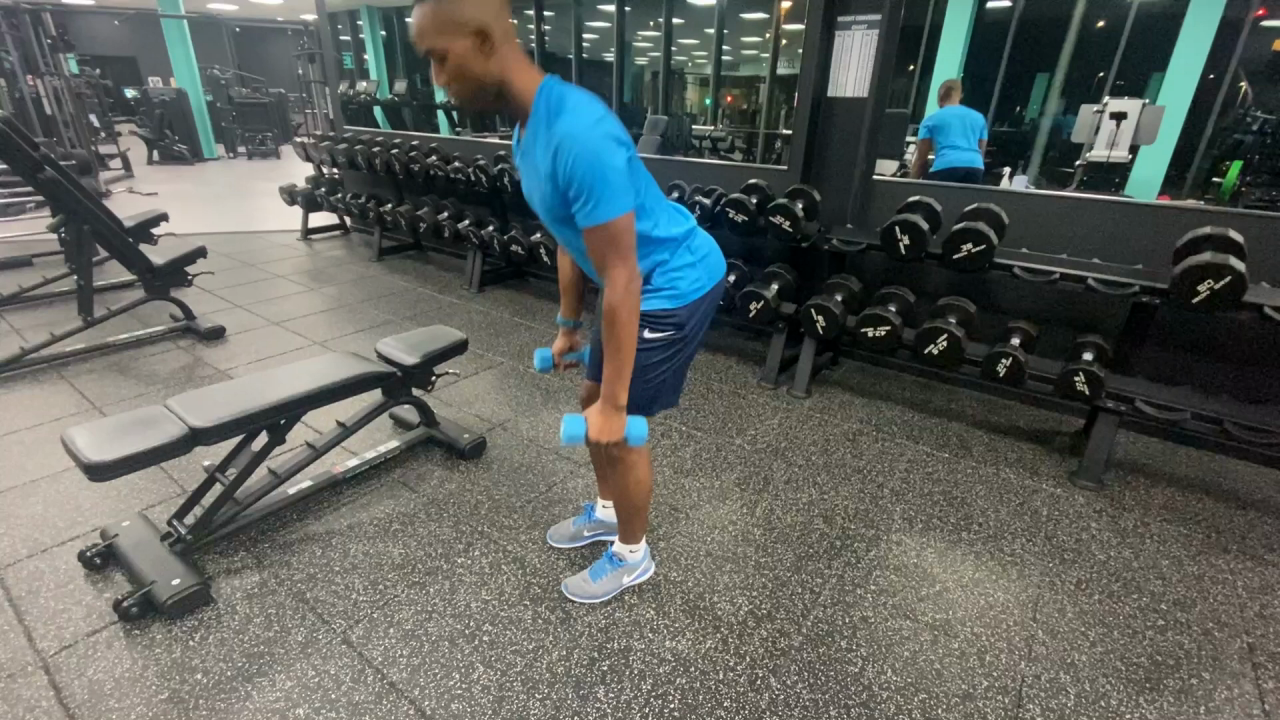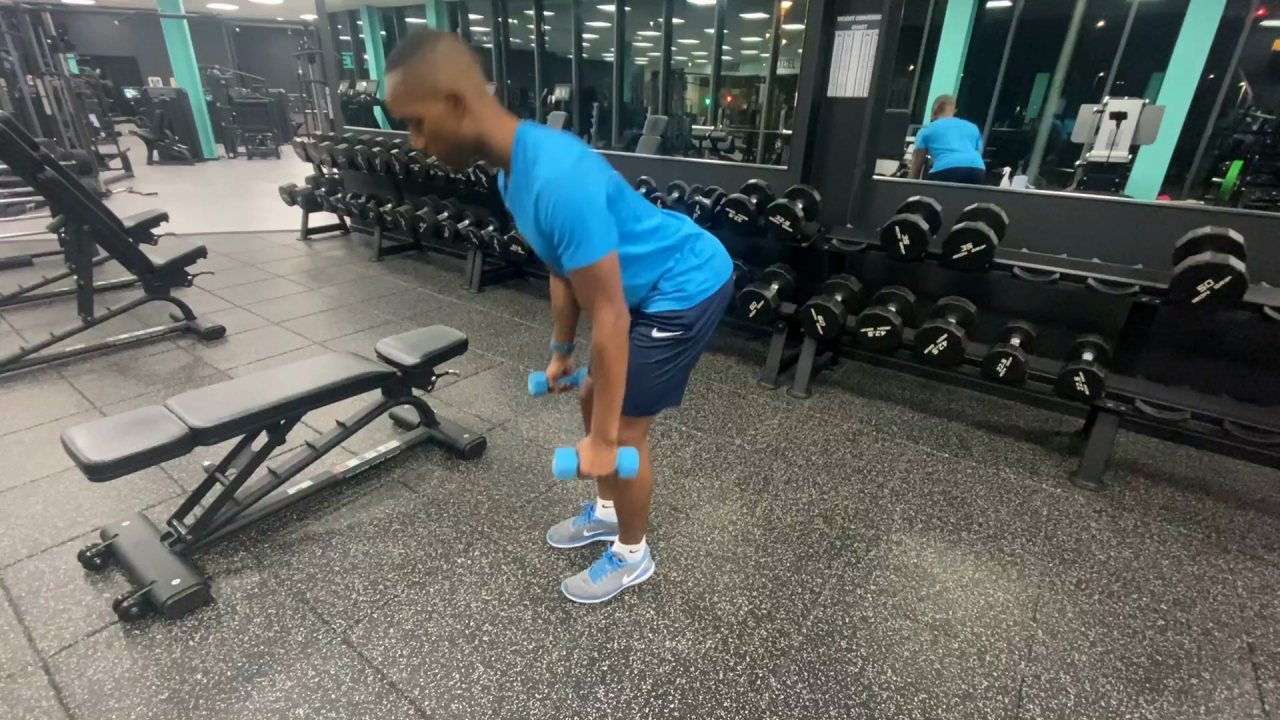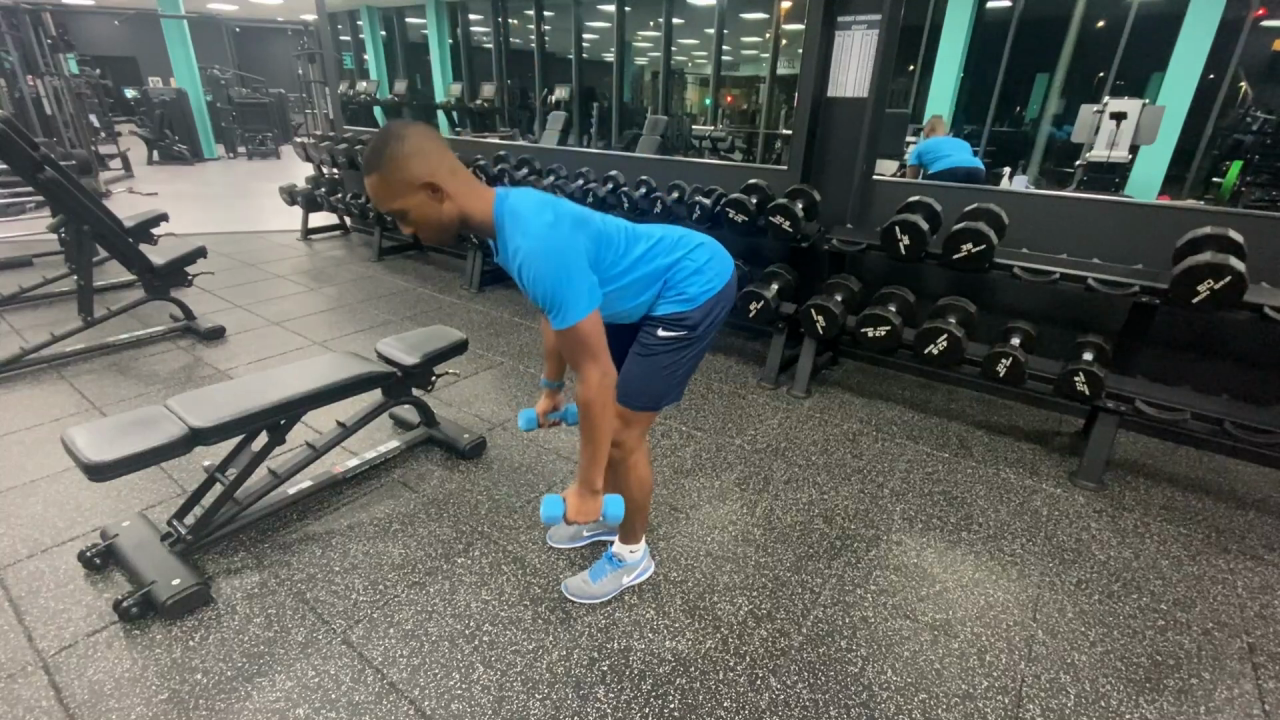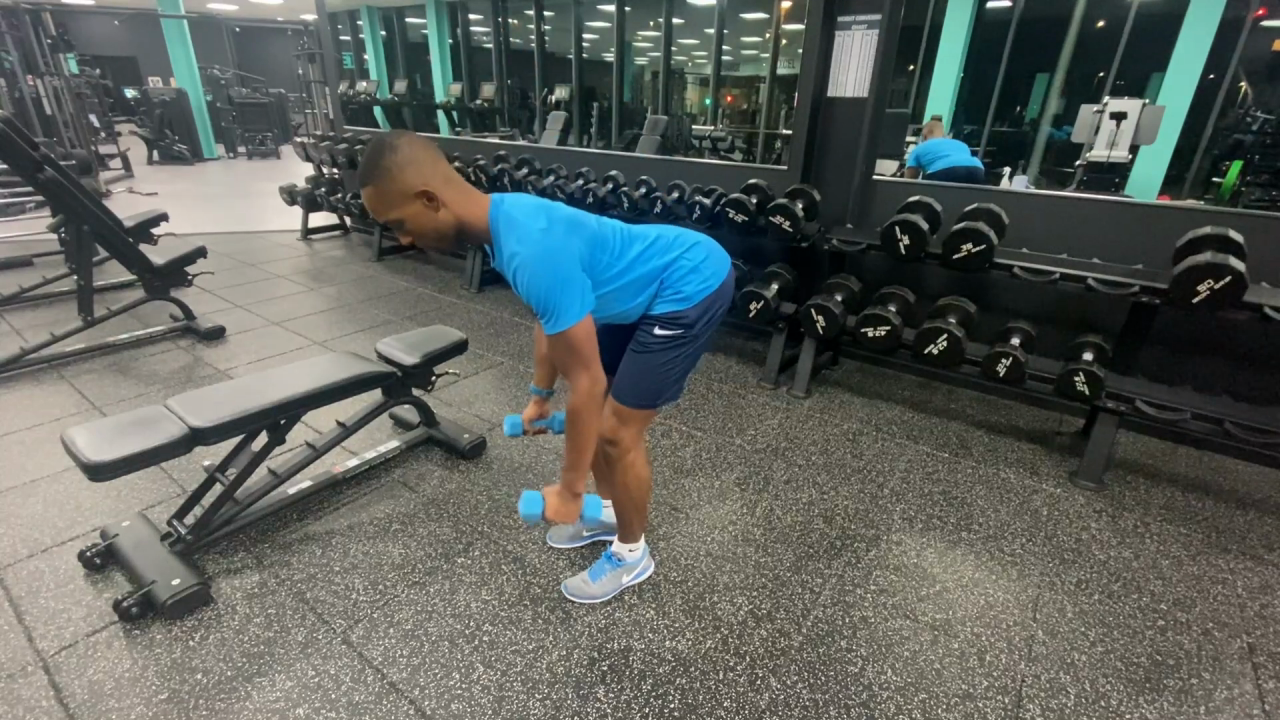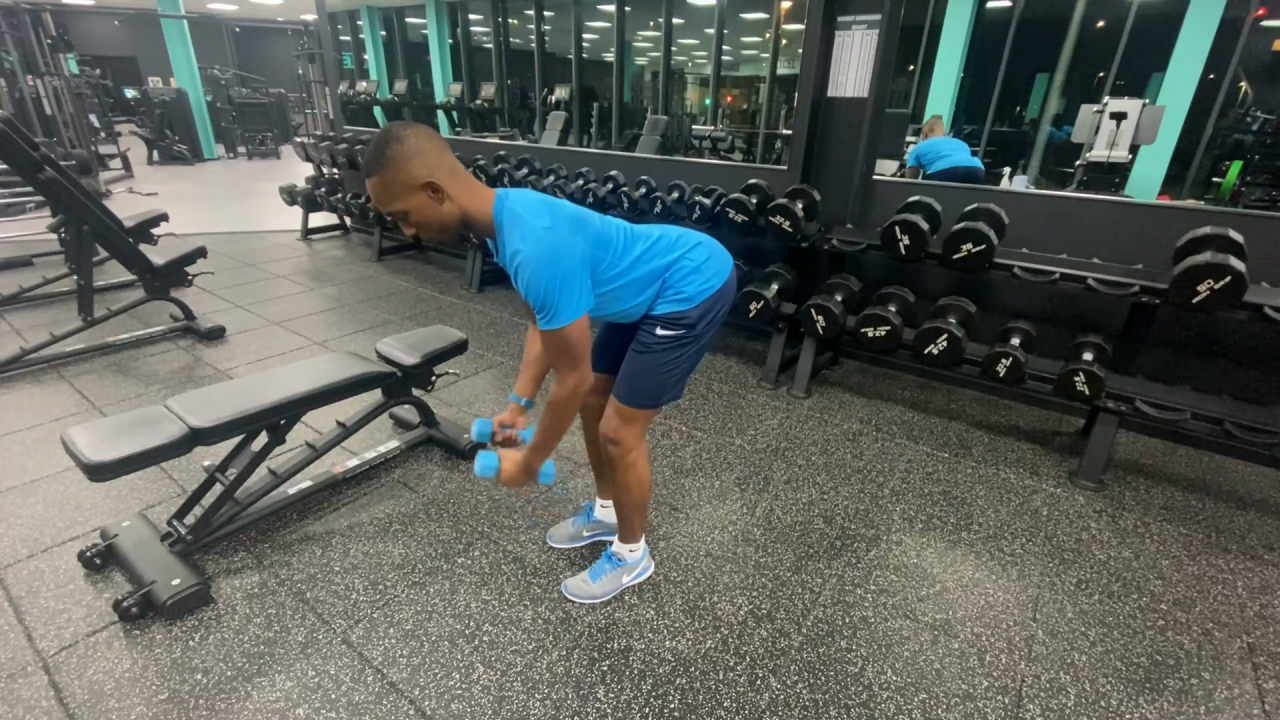
dt=0.3s
person 1, frame 1
left shoulder: (577, 134)
right shoulder: (532, 126)
left elbow: (622, 279)
left wrist: (614, 404)
right wrist: (567, 326)
left hip: (673, 287)
right hip: (644, 284)
left knee: (617, 432)
right knee: (590, 403)
left ankle: (632, 555)
right ankle: (607, 512)
person 1, frame 2
left shoulder: (556, 180)
right shoulder: (518, 165)
left elbow: (608, 317)
right elbow: (564, 269)
left wrist: (603, 439)
right wrist: (560, 352)
left hip: (684, 288)
right hip: (647, 286)
left knee: (625, 428)
right knee: (593, 402)
left ankle: (631, 554)
right ankle: (607, 512)
person 1, frame 3
left shoulder: (538, 246)
right shoulder: (509, 213)
left elbow: (598, 375)
right elbow: (558, 314)
left wrist: (588, 487)
right wrist: (550, 389)
left hip: (693, 289)
right hip: (659, 285)
left knee: (620, 431)
right knee: (595, 411)
left ankle: (632, 555)
right ankle: (609, 514)
person 1, frame 4
left shoulder: (533, 250)
right shoulder: (506, 217)
left elbow: (587, 382)
right elbow: (550, 319)
left wrist: (569, 488)
right wrist: (539, 396)
left hip: (690, 287)
right hip: (655, 282)
left knee: (616, 428)
right knee: (600, 408)
left ankle: (631, 554)
right ankle: (607, 511)
person 1, frame 5
left shoulder: (537, 246)
right shoulder: (507, 214)
left elbow: (573, 378)
right elbow: (545, 325)
left wrist: (529, 462)
right wrist: (518, 404)
left hip: (692, 288)
right hip: (651, 285)
left knee: (619, 430)
right knee: (594, 401)
left ankle: (631, 554)
right ankle: (605, 511)
